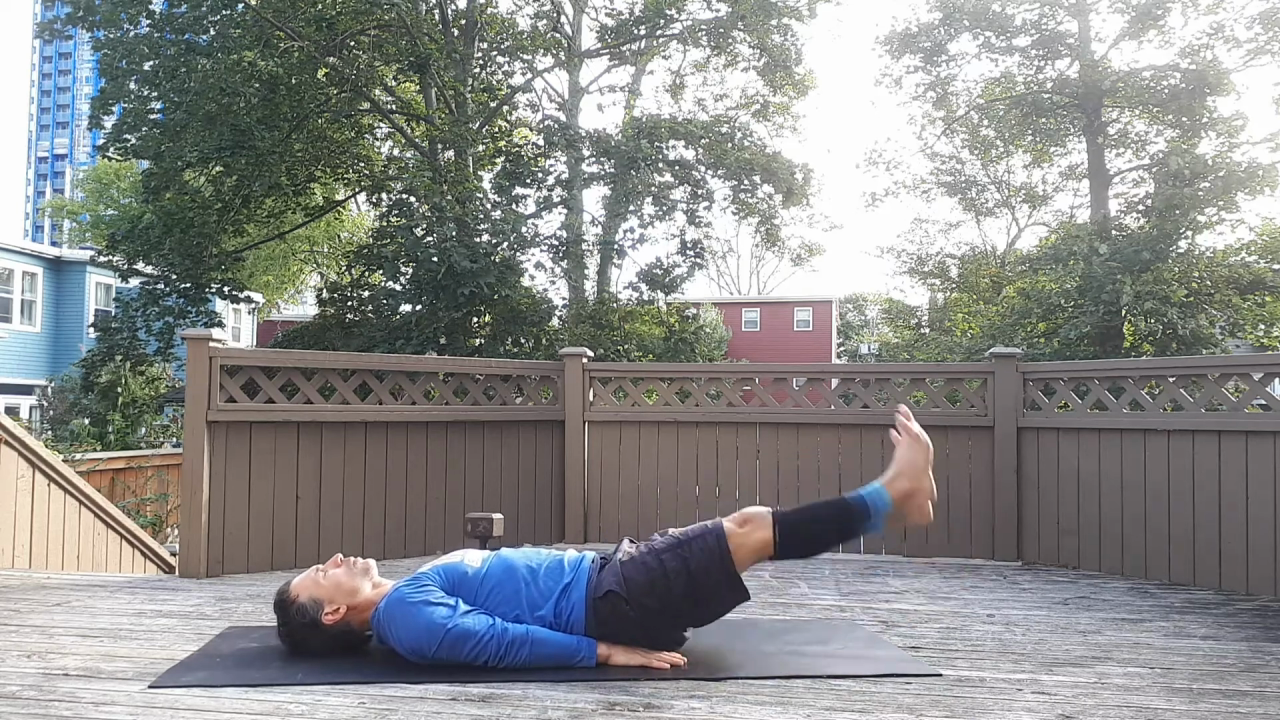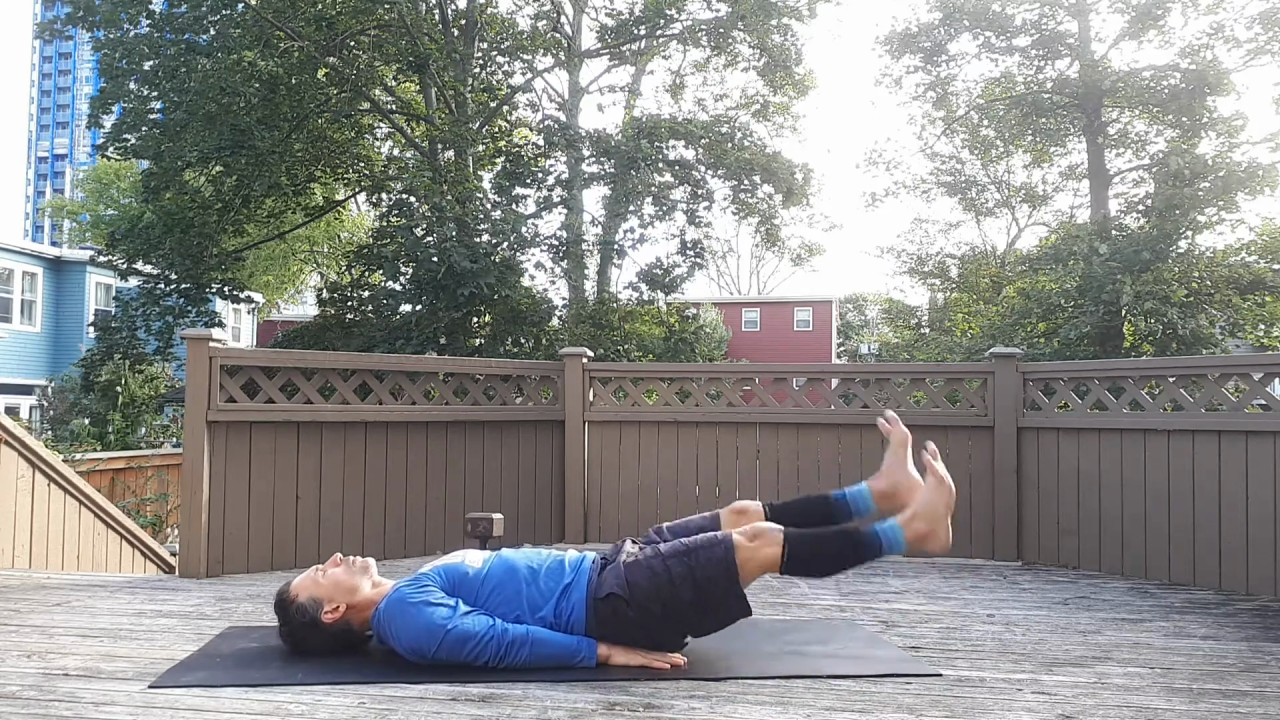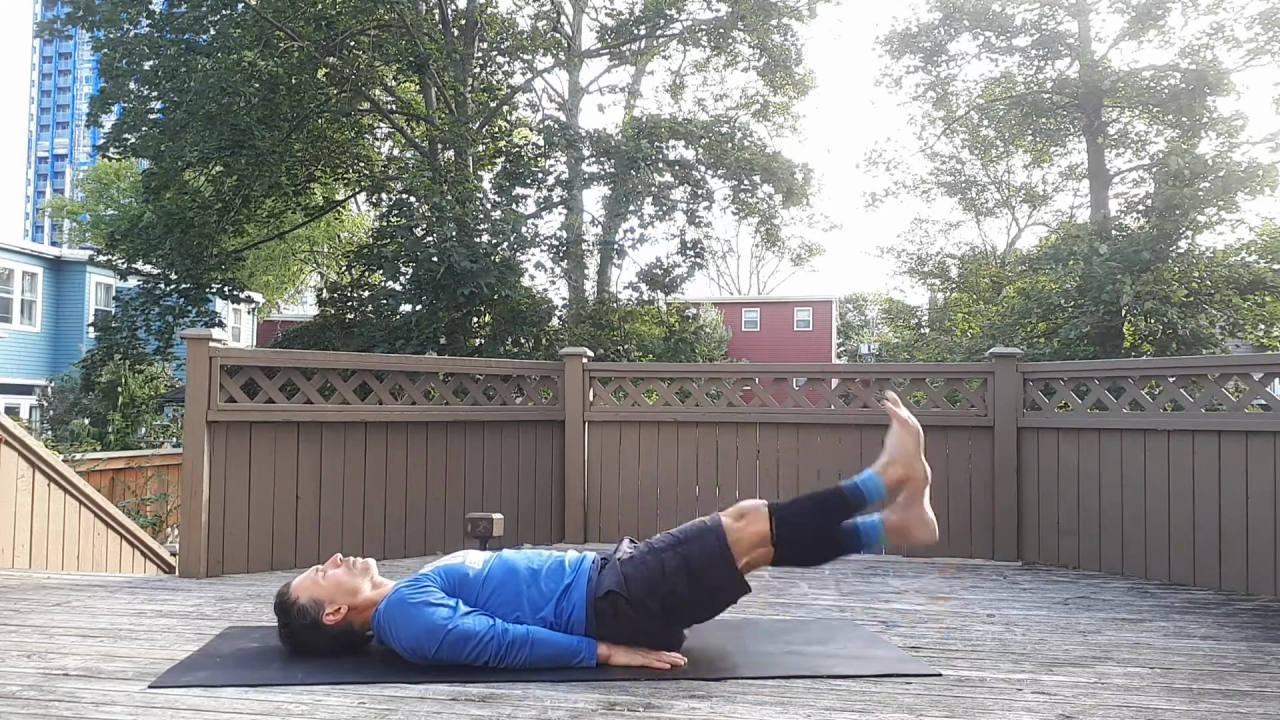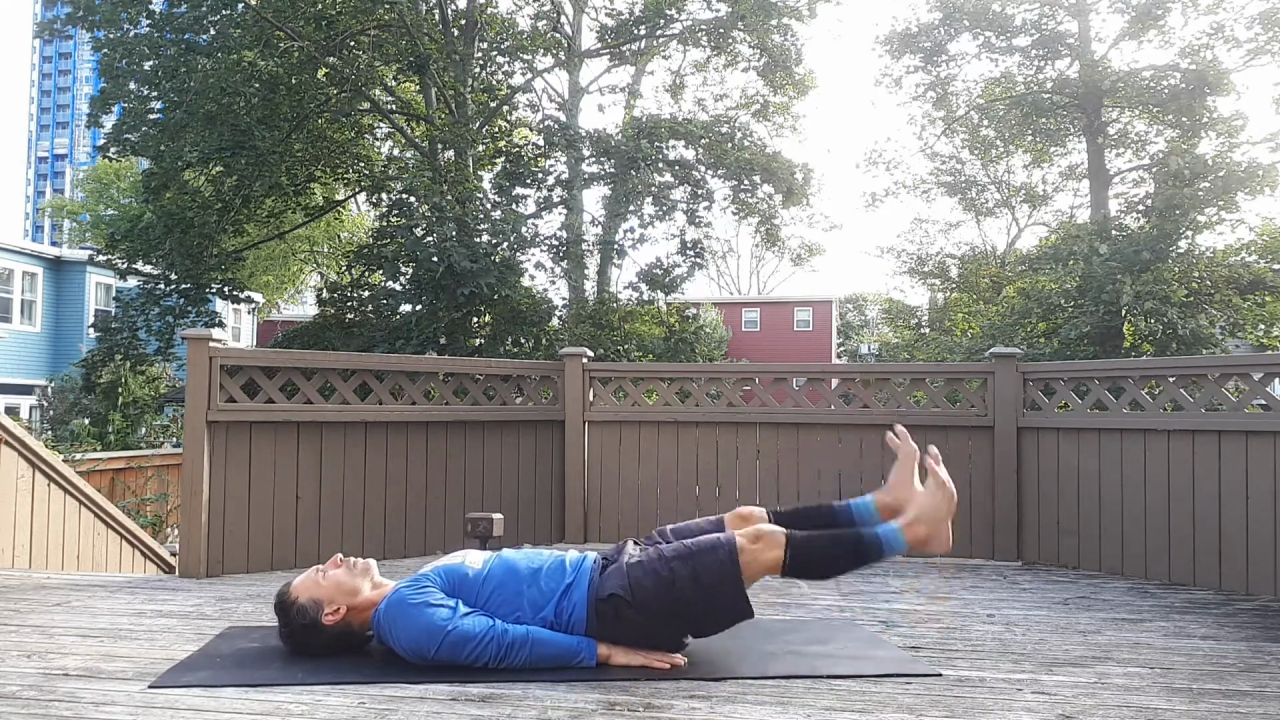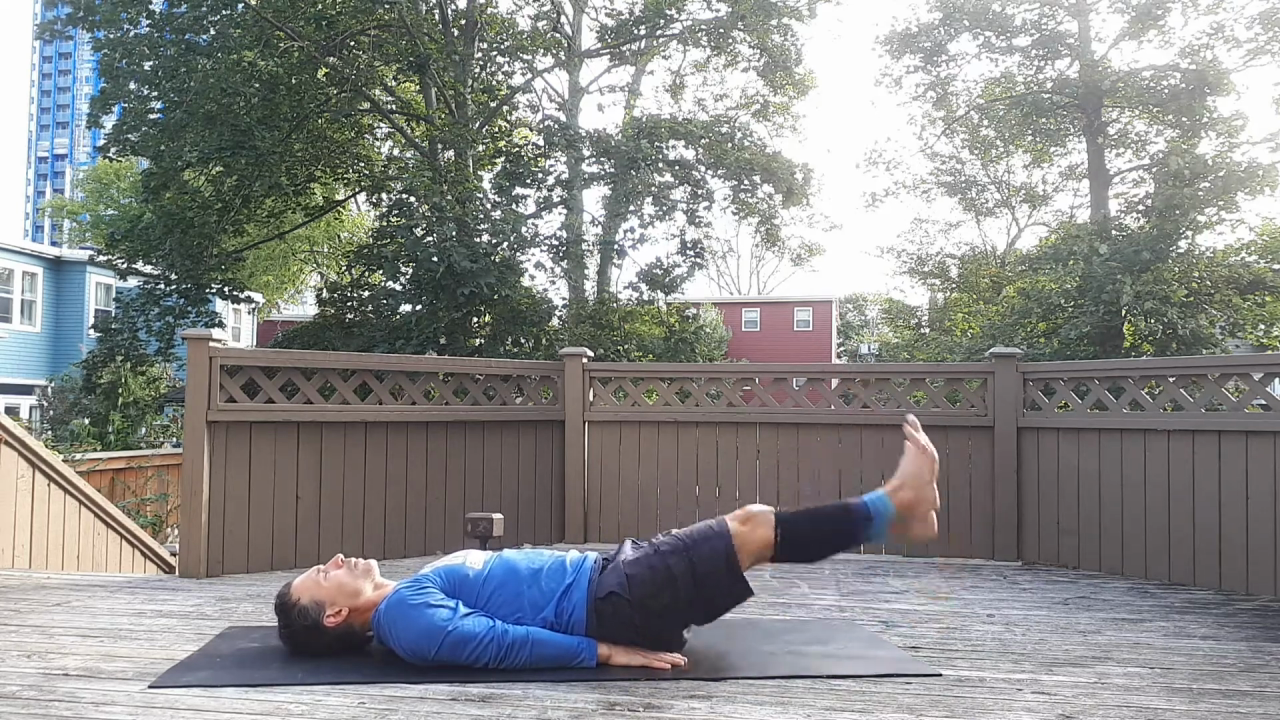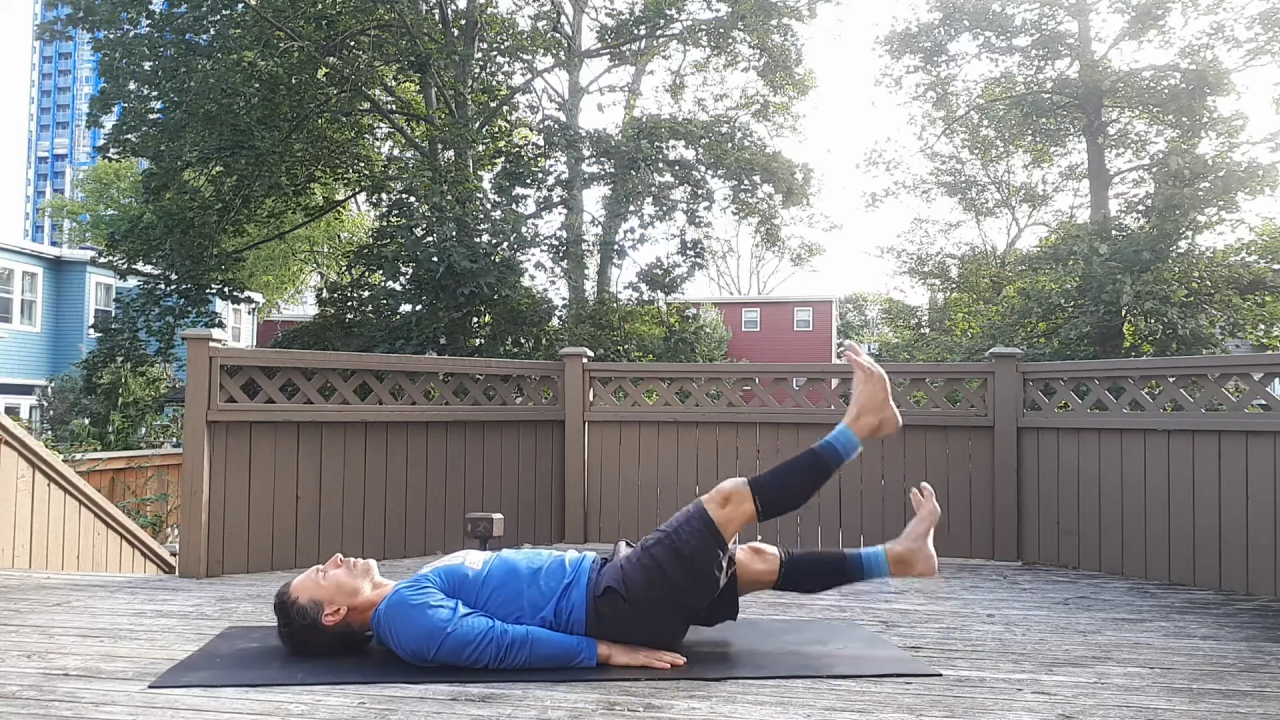
dt=0.4s
person 1, frame 1
left shoulder: (405, 594)
right shoulder: (403, 617)
right elbow: (499, 642)
right wrist: (606, 651)
left hip: (601, 574)
right hip: (607, 604)
left knee: (745, 529)
right knee: (750, 528)
left ankle: (891, 499)
right ankle: (889, 495)
person 1, frame 2
left shoulder: (410, 594)
right shoulder: (405, 618)
right elbow: (500, 641)
right wrist: (607, 650)
left hip: (607, 571)
right hip: (610, 607)
left knee: (744, 514)
right knee: (761, 542)
left ankle: (884, 491)
right ankle: (905, 529)
person 1, frame 3
left shoulder: (410, 594)
right shoulder: (405, 618)
right elbow: (500, 642)
right wrist: (606, 651)
left hip: (602, 573)
right hip: (608, 605)
left knee: (747, 525)
right knee: (748, 525)
left ankle: (889, 519)
right ankle: (883, 479)
person 1, frame 4
left shoulder: (412, 590)
right shoulder: (405, 618)
right elbow: (499, 642)
right wrist: (606, 651)
left hip: (606, 571)
right hip: (609, 607)
left knee: (746, 520)
right knee: (762, 544)
left ankle: (889, 505)
right ankle: (907, 531)
person 1, frame 5
left shoulder: (407, 594)
right shoulder: (402, 618)
right elbow: (498, 643)
right wrist: (607, 651)
left hip: (602, 573)
right hip: (608, 604)
left knee: (746, 525)
right knee: (751, 529)
left ankle: (892, 509)
right ankle: (894, 502)
person 1, frame 6
left shoulder: (412, 593)
right shoulder: (405, 617)
right elbow: (501, 644)
right wrist: (607, 650)
left hip: (600, 578)
right hip: (611, 608)
left knee: (754, 560)
right knee: (730, 500)
left ankle: (896, 557)
right ankle: (855, 426)
